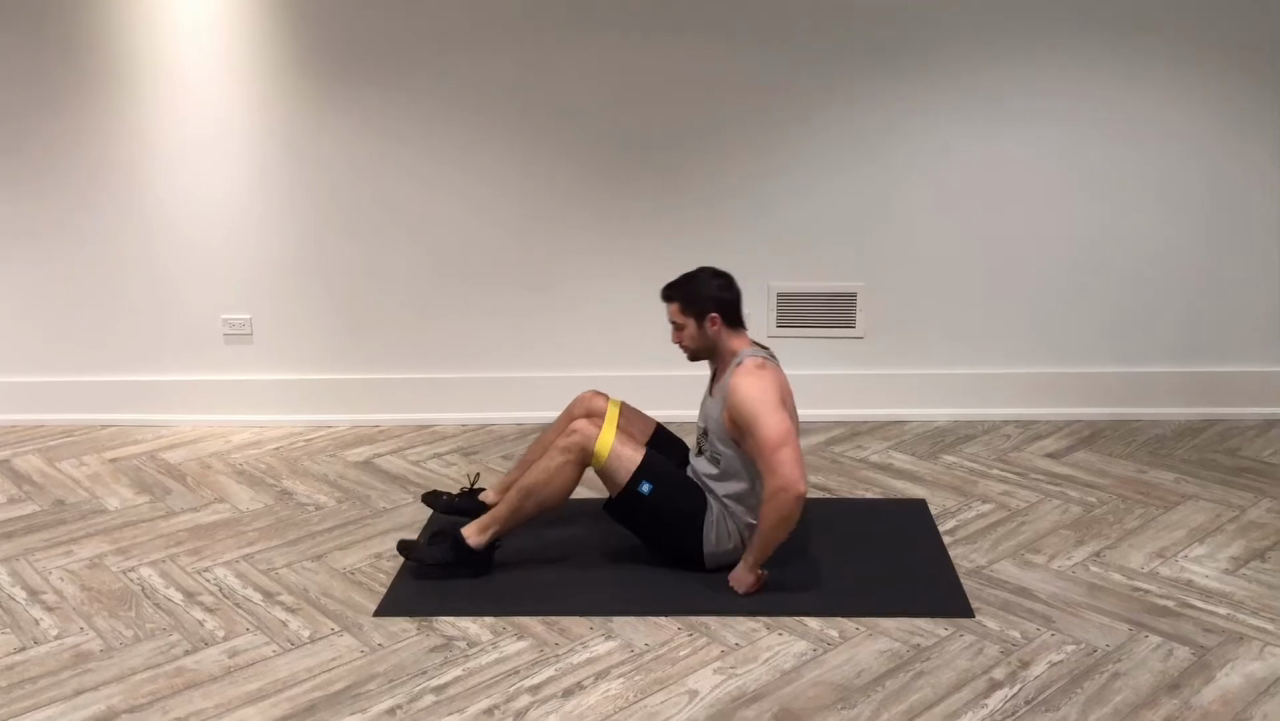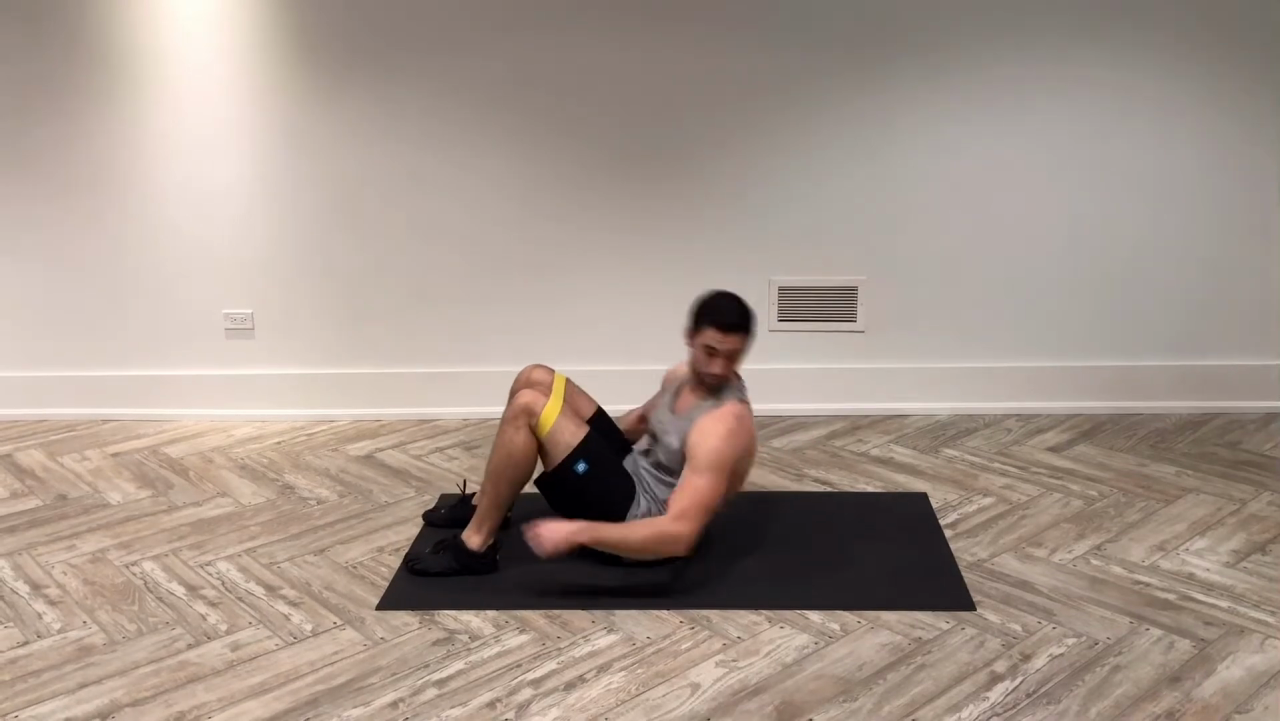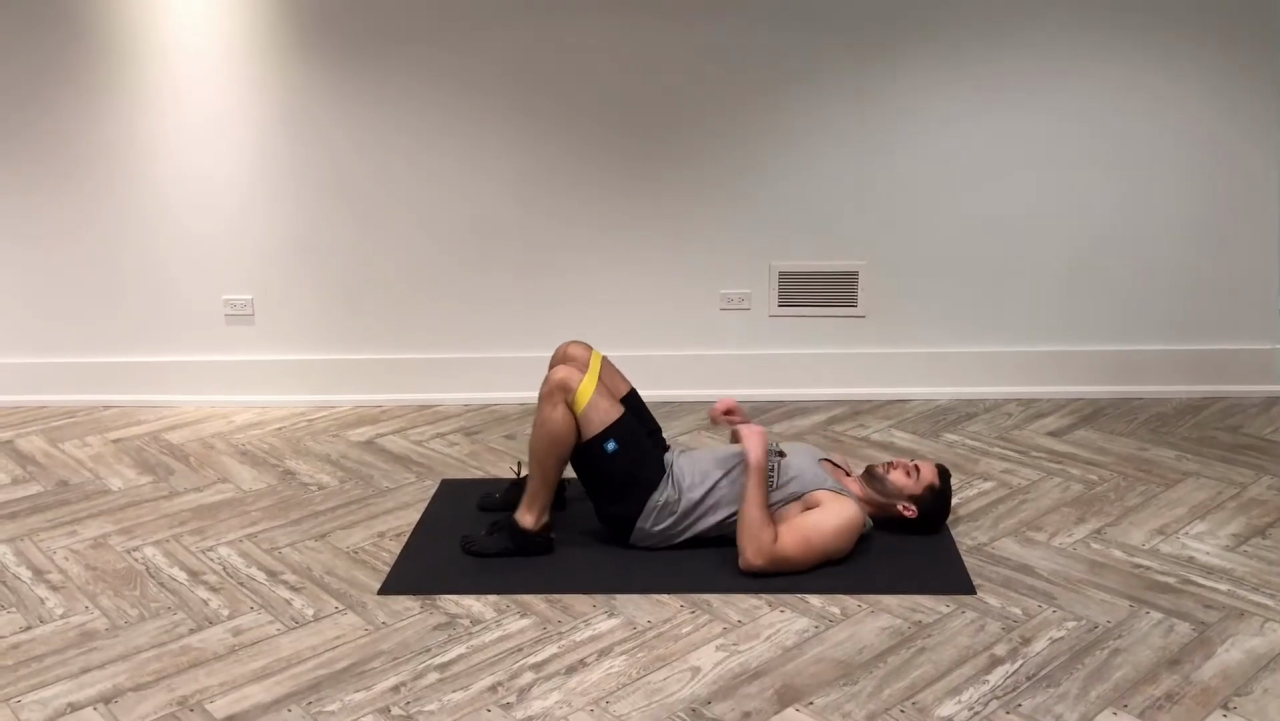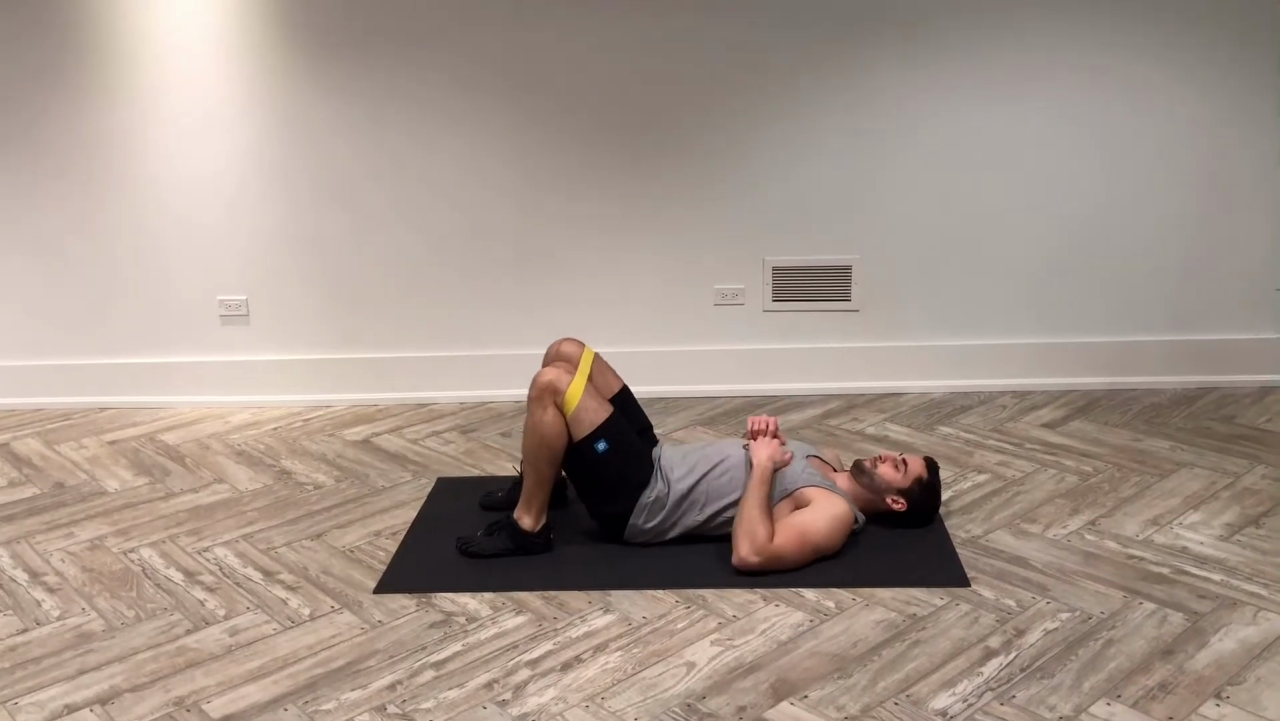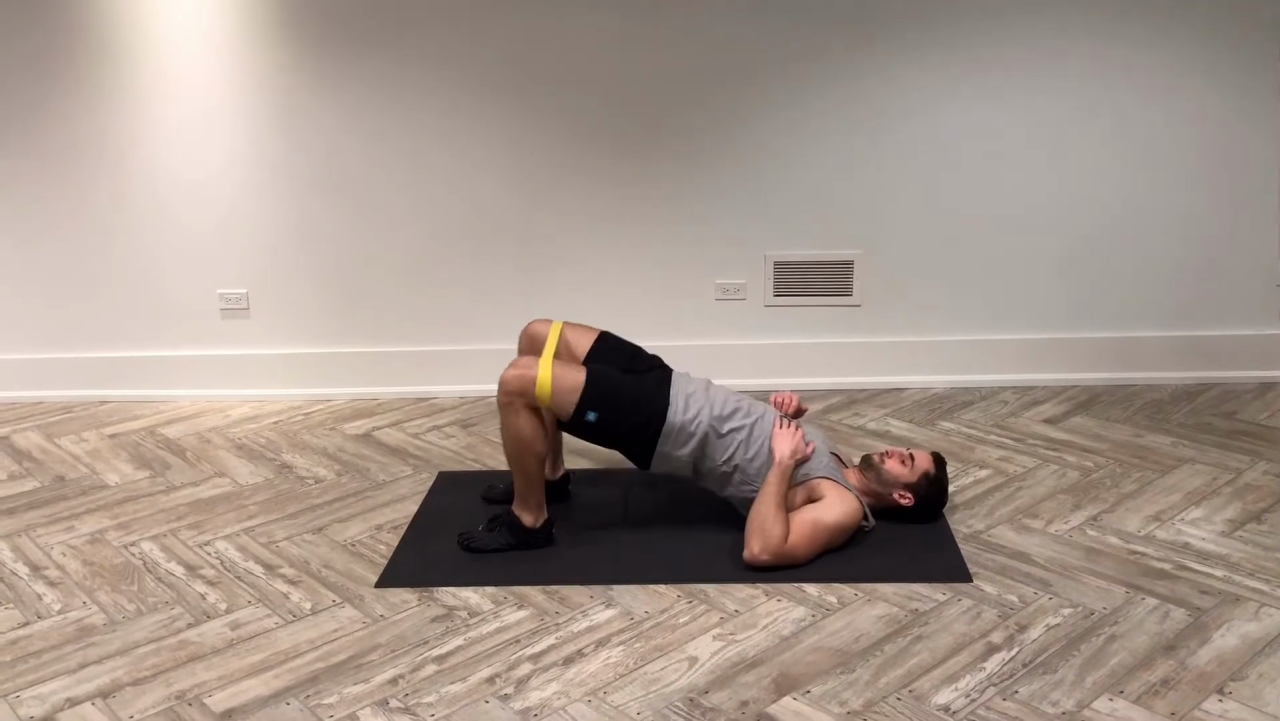
dt=1s
person 1, frame 1
left shoulder: (749, 383)
right shoulder: (735, 359)
left elbow: (790, 487)
left wrist: (750, 565)
left hip: (716, 530)
right hip: (701, 484)
left knee: (580, 438)
right knee: (590, 405)
left ankle: (473, 544)
right ankle: (491, 499)
person 1, frame 2
left shoulder: (725, 425)
right shoulder: (684, 377)
left elbow: (678, 535)
left wrist: (575, 532)
left hip: (637, 517)
left knee: (527, 402)
right knee: (537, 381)
left ankle: (474, 546)
right ankle: (486, 504)
person 1, frame 3
left shoulder: (844, 517)
right shoulder: (835, 469)
left elbow: (756, 555)
left wrist: (755, 462)
right wrist: (743, 426)
left hip: (648, 506)
right hip: (666, 466)
left knee: (563, 383)
right knee: (575, 354)
left ankle: (530, 525)
right ankle: (541, 485)
person 1, frame 4
left shoulder: (834, 515)
right shoulder: (827, 465)
left elbow: (749, 554)
left wrist: (763, 467)
right wrist: (765, 435)
left hip: (639, 502)
right hip: (654, 460)
left knee: (551, 384)
right knee: (567, 352)
left ankle: (527, 526)
right ankle: (544, 482)
person 1, frame 5
left shoulder: (844, 509)
right shoulder: (831, 459)
left elbow: (761, 551)
left wrist: (784, 463)
right wrist: (786, 411)
left hip: (668, 426)
right hip: (672, 390)
left knee: (518, 380)
right knee: (539, 335)
left ankle: (528, 522)
right ankle: (548, 476)
